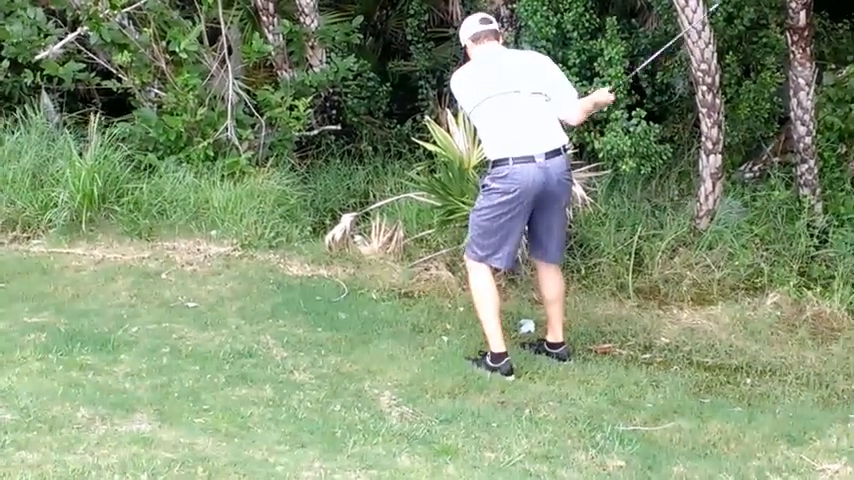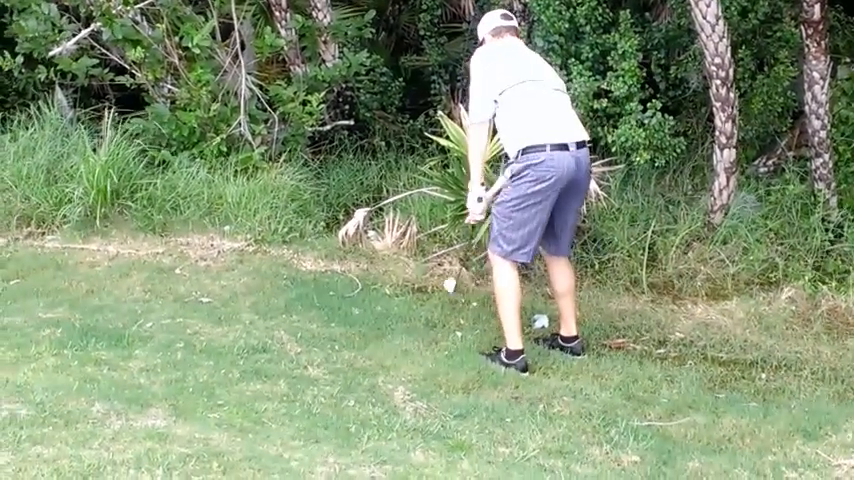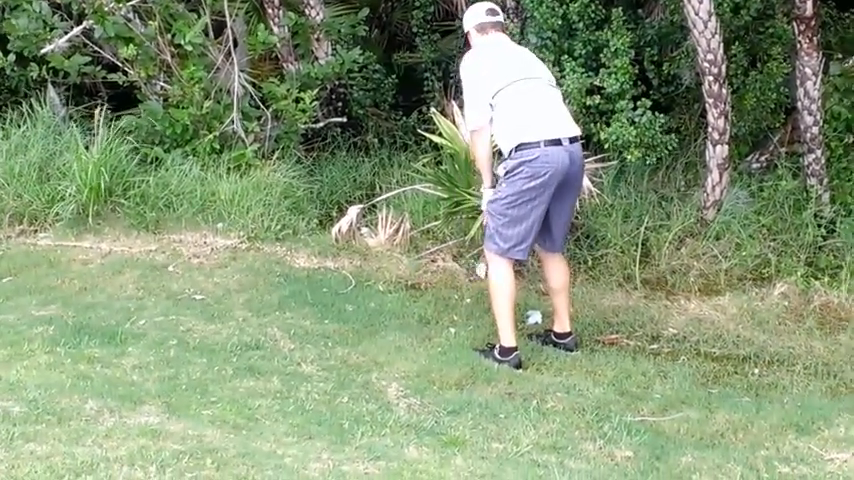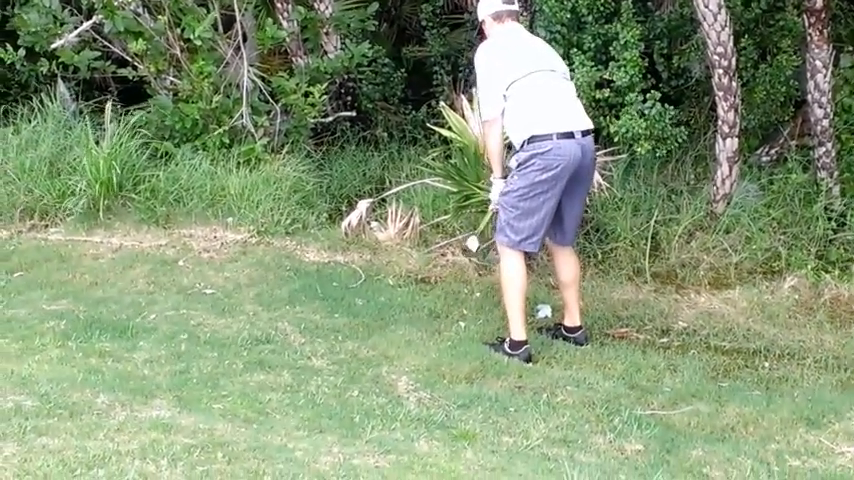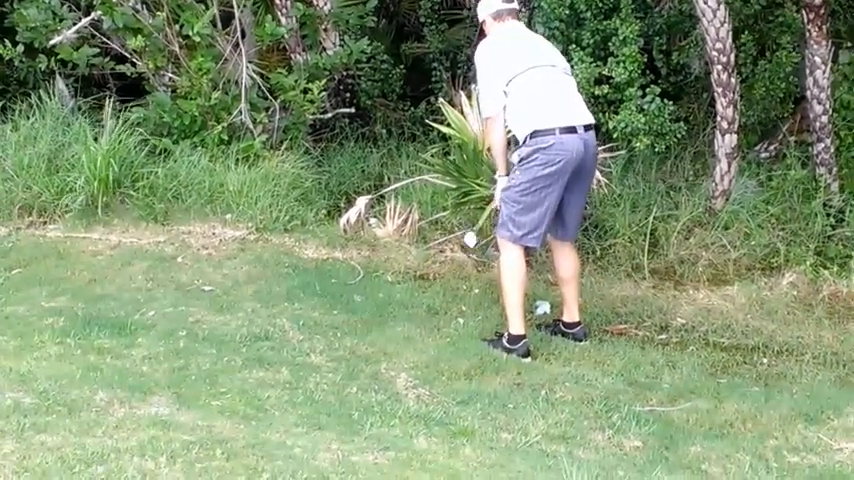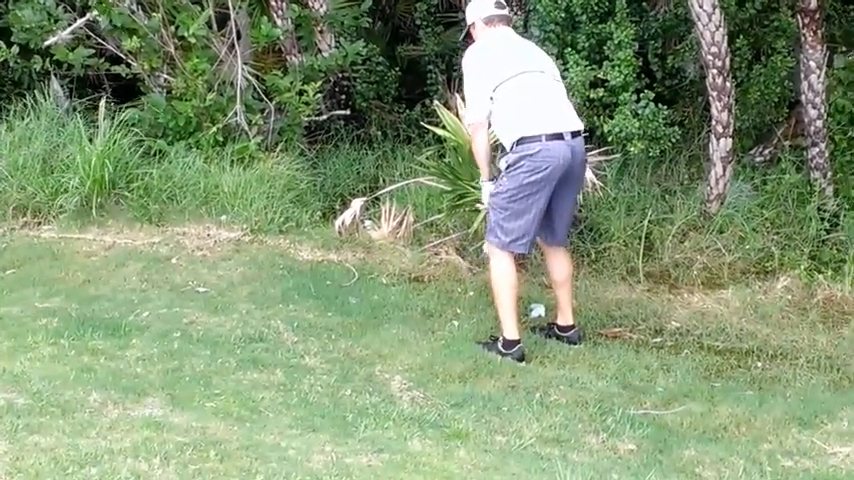
dt=0.5s
person 1, frame 1
left shoulder: (461, 79)
right shoulder: (534, 60)
right elbow: (573, 114)
right wrist: (595, 100)
left hip: (510, 171)
right hip: (556, 164)
left knee: (477, 261)
right knee: (547, 258)
left ankle: (498, 356)
right ankle: (556, 341)
person 1, frame 2
left shoulder: (485, 56)
right shoulder: (542, 64)
left elbow: (478, 125)
left wrist: (476, 186)
right wrist: (500, 188)
left hip: (540, 159)
right hip: (578, 155)
left knee: (502, 255)
right knee: (557, 251)
left ankle: (513, 352)
right ankle: (569, 336)
person 1, frame 3
left shoulder: (475, 59)
right shoulder: (527, 55)
left elbow: (479, 130)
left wrist: (488, 187)
right wrist: (500, 184)
left hip: (533, 155)
right hip: (571, 150)
left knee: (498, 253)
right knee: (551, 247)
left ankle: (507, 349)
right ankle: (563, 332)
person 1, frame 4
left shoulder: (489, 49)
right shoulder: (541, 45)
left elbow: (492, 121)
left wrist: (498, 177)
left hip: (545, 147)
right hip: (583, 142)
left knee: (510, 245)
right knee: (562, 241)
left ankle: (517, 342)
right ankle: (572, 325)
person 1, frame 5
left shoulder: (490, 47)
right shoulder: (542, 43)
left elbow: (494, 118)
left wrist: (502, 175)
left hip: (548, 142)
right hip: (585, 137)
left knee: (510, 239)
right knee: (562, 236)
left ankle: (515, 337)
right ankle: (571, 321)
person 1, frame 6
left shoulder: (478, 52)
right shoulder: (533, 49)
left elbow: (478, 124)
left wrist: (486, 180)
left hip: (535, 148)
right hip: (573, 143)
left knee: (500, 246)
right knee: (554, 241)
left ankle: (510, 342)
right ankle: (566, 325)
